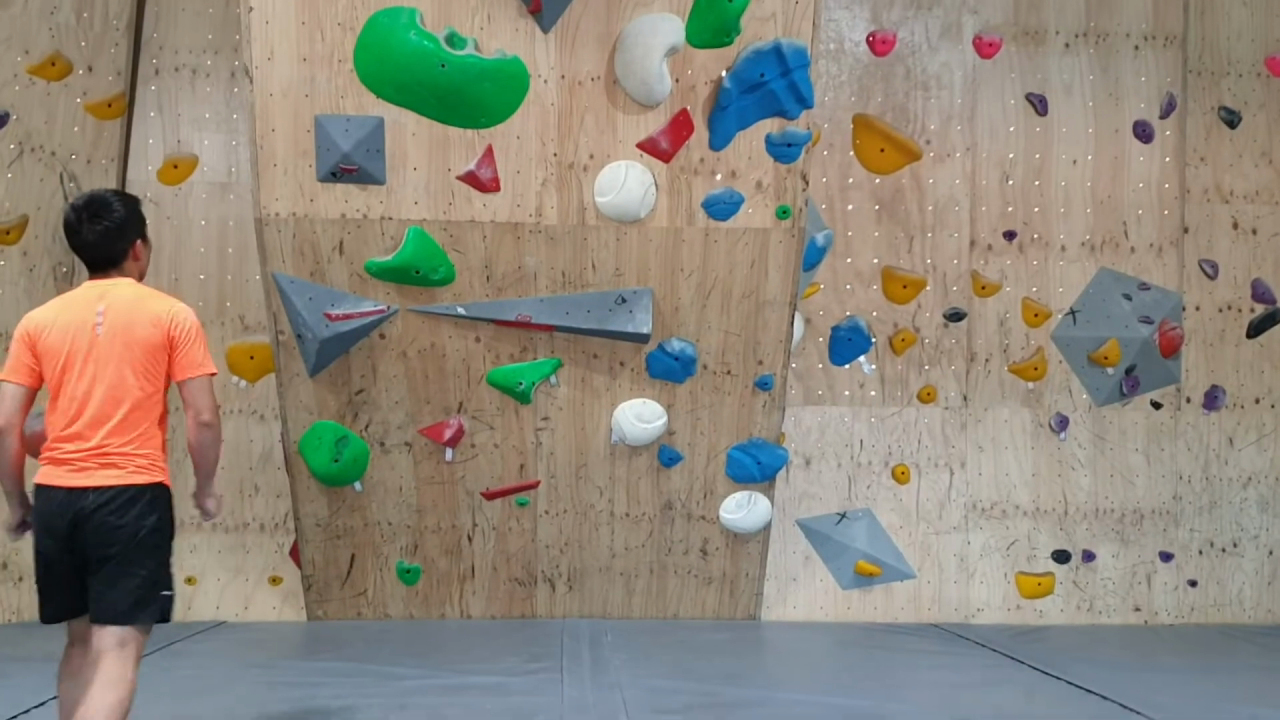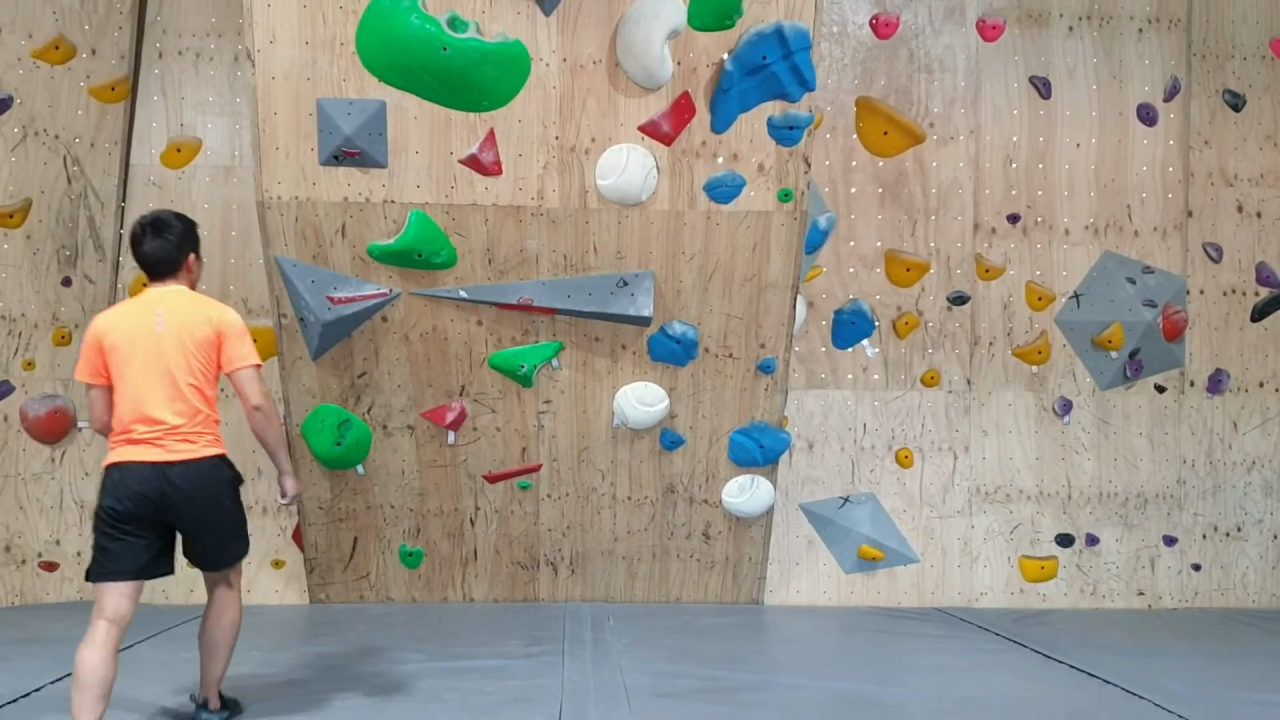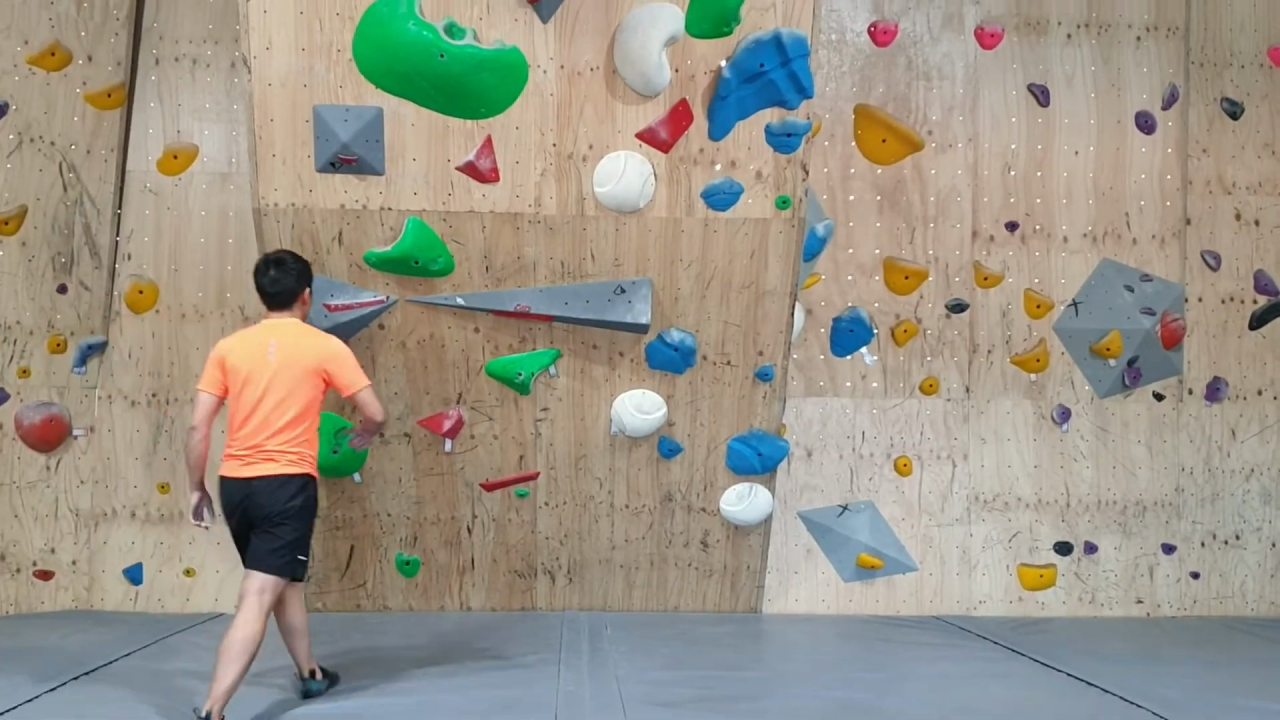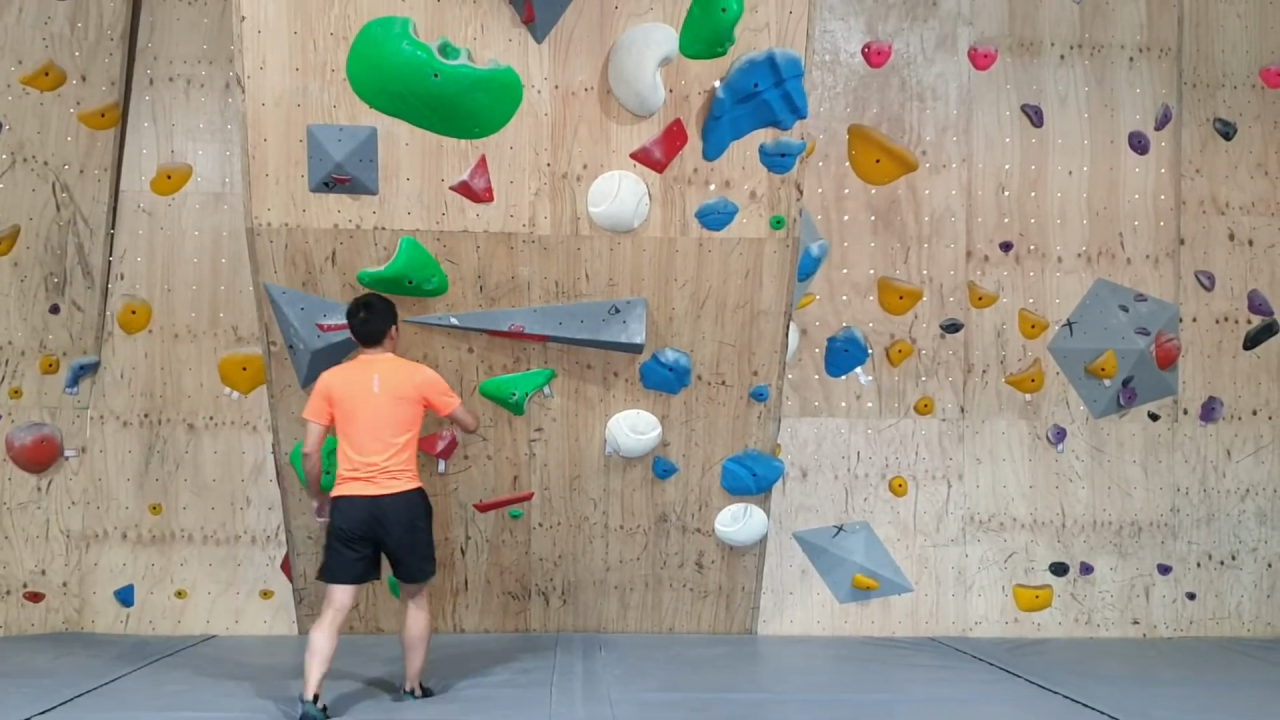
dt=0.7s
person 1, frame 1
right shoulder: (171, 314)
right elbow: (204, 419)
right wrist: (206, 489)
left hip: (57, 498)
right hip: (132, 497)
left knee: (81, 644)
right knee: (117, 654)
person 1, frame 2
left shoulder: (105, 323)
right shoulder: (219, 317)
left elbow: (100, 419)
right elbow: (257, 403)
right wrist: (285, 469)
left hip: (126, 476)
right hip: (200, 471)
left knee: (108, 617)
right knee: (224, 582)
person 1, frame 3
left shoulder: (227, 347)
right shoulder: (326, 347)
left elbow: (199, 426)
right elbow: (376, 414)
left wrist: (196, 488)
right wrist: (366, 433)
left hip: (235, 483)
right hip: (288, 485)
left knee: (283, 581)
right knee: (255, 604)
left ankle: (309, 673)
person 1, frame 4
left shoulder: (330, 380)
right shoulder: (420, 376)
left elbow: (310, 451)
right elbow: (469, 424)
left wrist: (318, 497)
right wrist: (467, 419)
left hip: (349, 504)
right hip: (403, 500)
left knee: (334, 609)
right knee: (416, 598)
right ankle: (413, 685)
